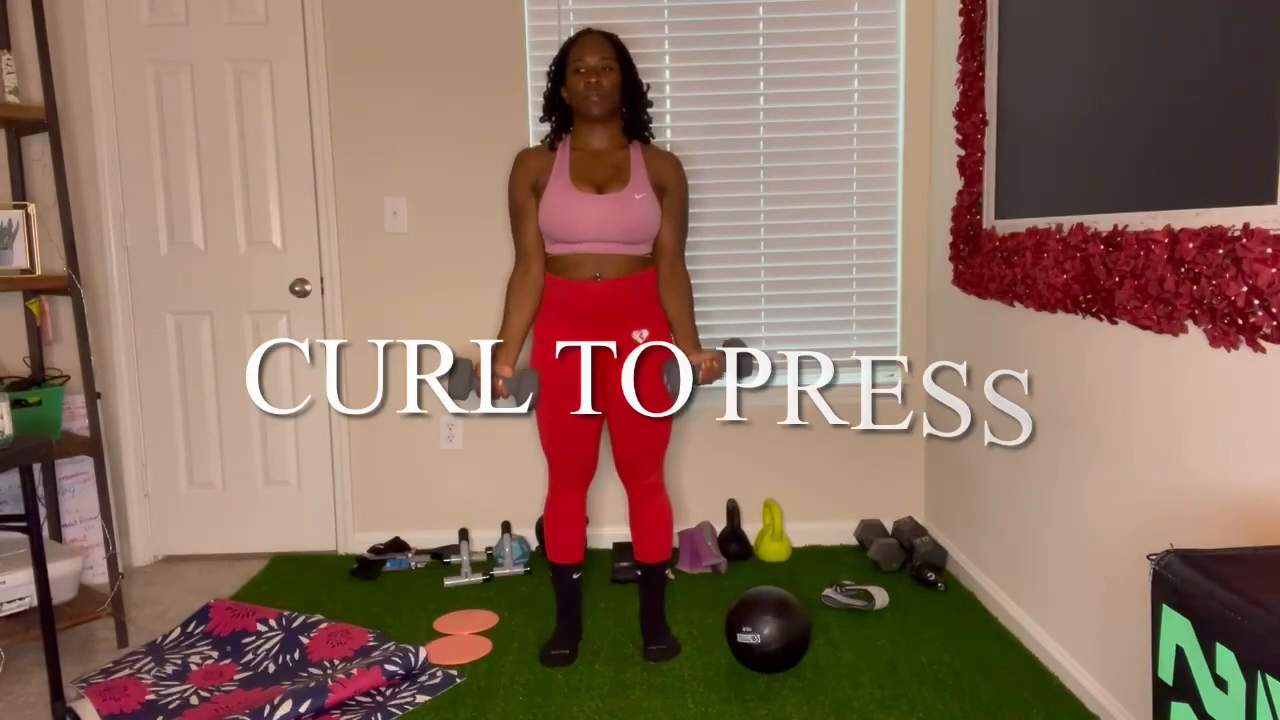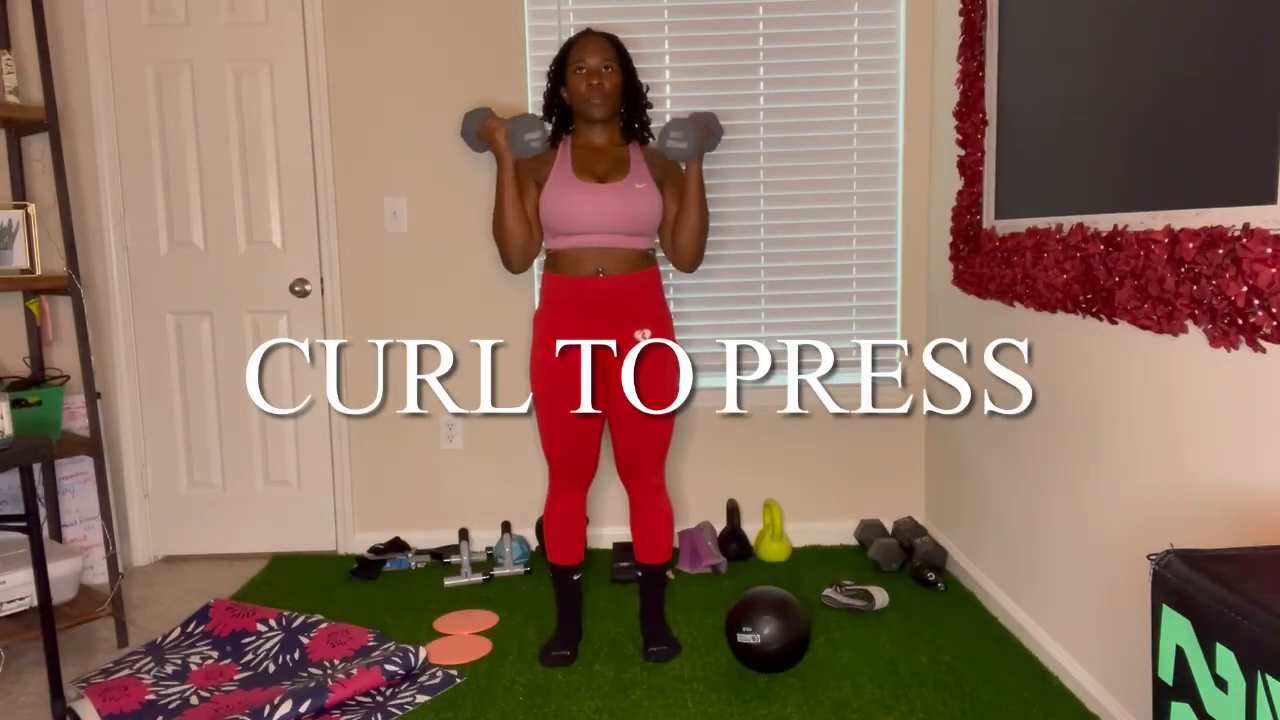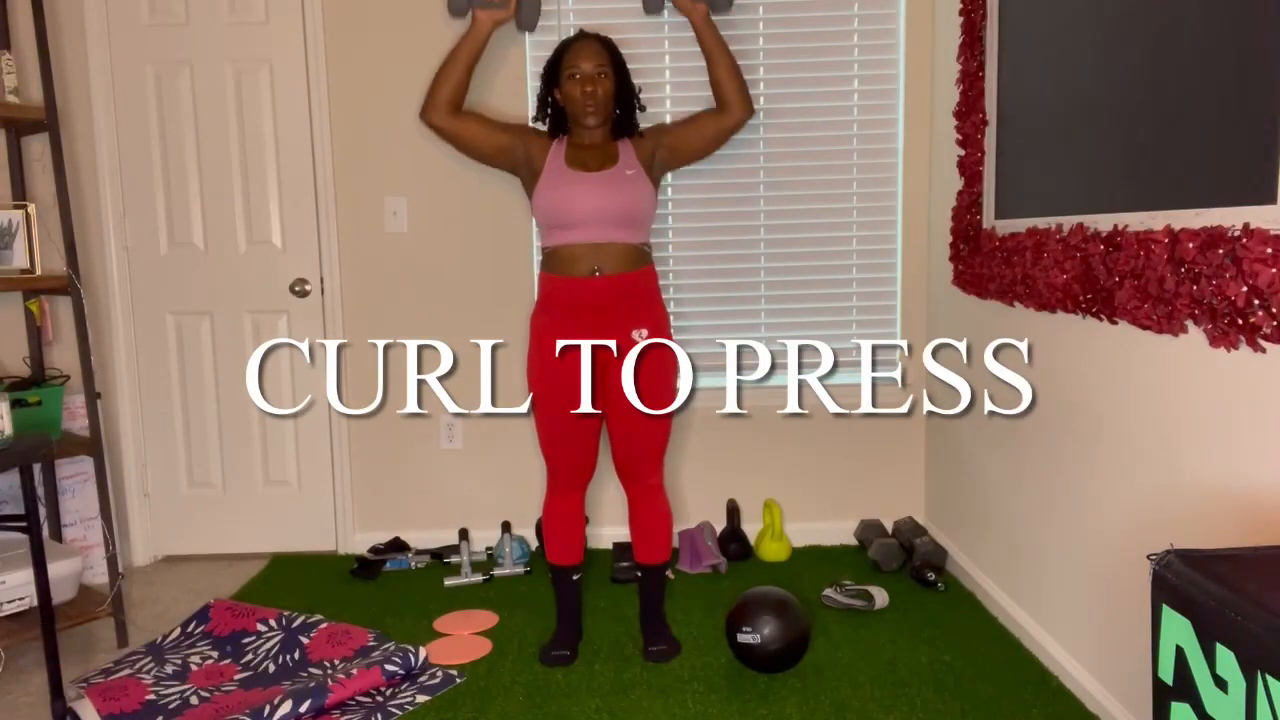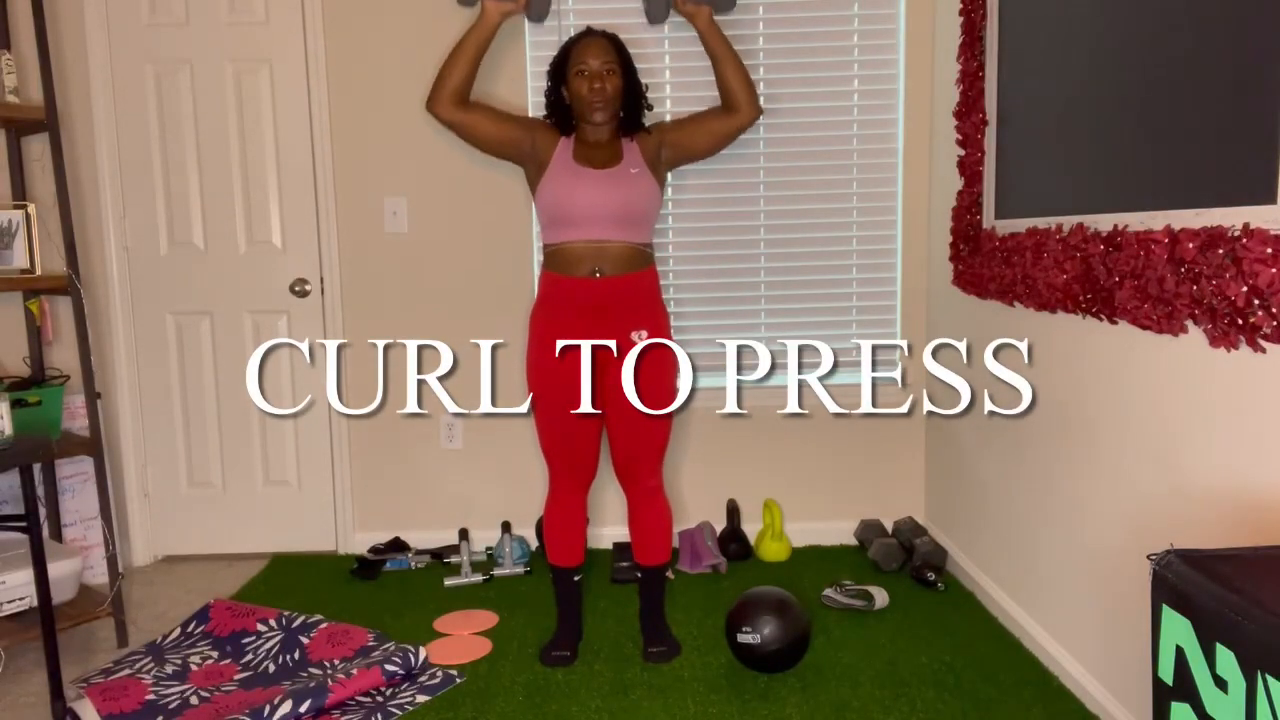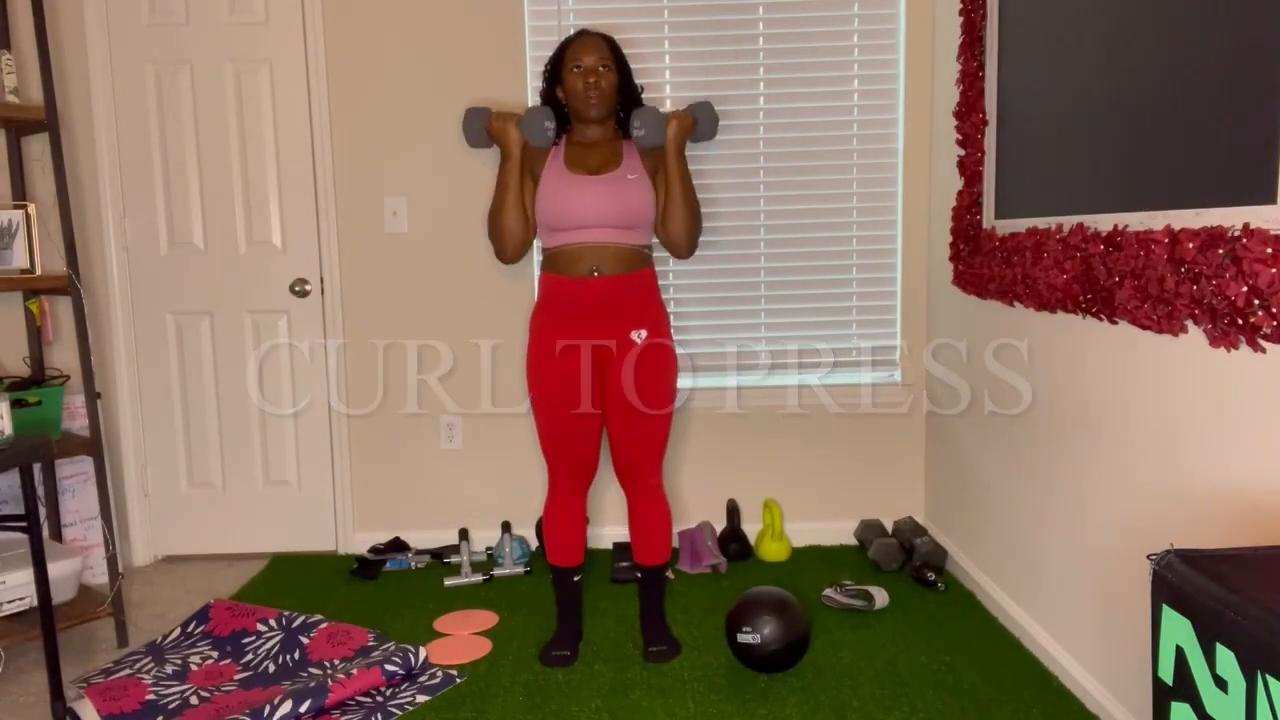
dt=1s
person 1, frame 1
left shoulder: (660, 168)
right shoulder: (534, 167)
left elbow: (670, 267)
right elbow: (529, 269)
left wrist: (692, 345)
right wrist: (506, 353)
left hip: (640, 329)
right hip: (562, 332)
left knee: (644, 475)
right knee: (566, 478)
left ankle: (653, 615)
right ankle: (567, 620)
person 1, frame 2
left shoulder: (656, 162)
right shoulder: (539, 163)
left elbow: (687, 254)
right elbow: (516, 254)
left wrist: (694, 166)
right wrist: (504, 164)
left hip: (641, 327)
right hip: (564, 329)
left knee: (645, 477)
right knee: (567, 479)
left ankle: (654, 616)
right ankle: (568, 619)
person 1, frame 3
left shoulder: (648, 152)
right shoulder: (532, 154)
left elbow: (735, 107)
right elbow: (440, 110)
left hip: (638, 323)
right hip: (561, 326)
left knee: (644, 477)
right knee: (565, 479)
left ankle: (654, 616)
right ankle: (567, 619)
person 1, frame 4
left shoulder: (654, 147)
right shoulder: (539, 145)
left elbow: (744, 112)
right elbow: (444, 107)
left hip: (638, 322)
right hip: (560, 323)
left knee: (643, 478)
right knee: (567, 480)
left ankle: (653, 616)
right ankle: (568, 620)
person 1, frame 5
left shoulder: (647, 155)
right shoulder: (538, 156)
left elbow: (682, 242)
right elbow: (508, 248)
left wrist: (676, 151)
right wrist: (509, 153)
left hip: (639, 325)
right hip: (560, 327)
left knee: (643, 477)
right knee: (567, 479)
left ankle: (654, 616)
right ankle: (568, 620)
